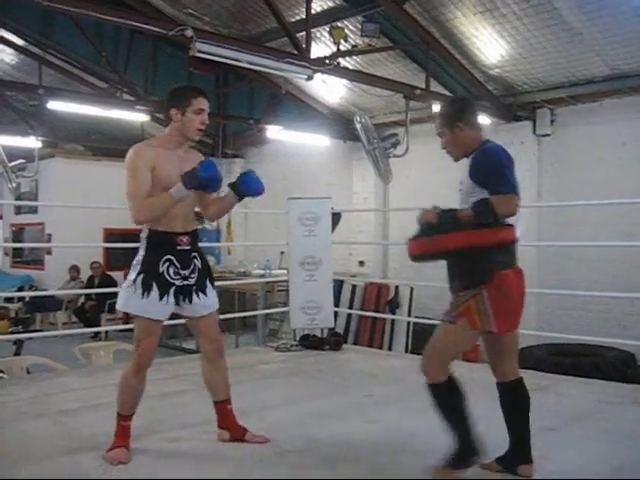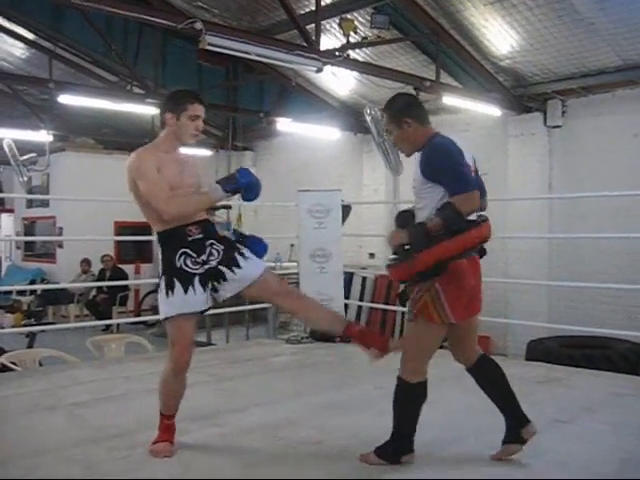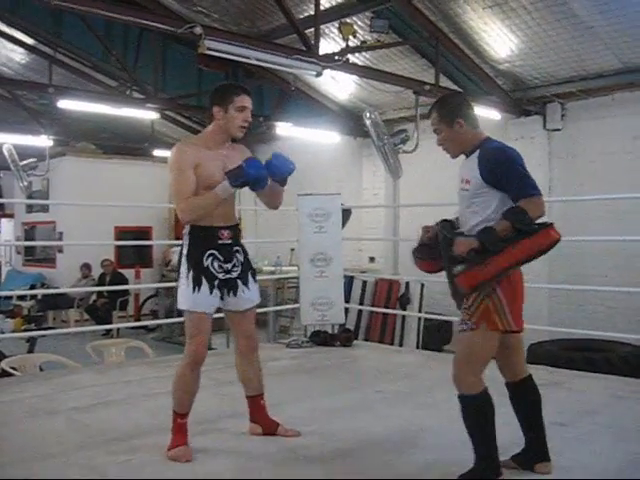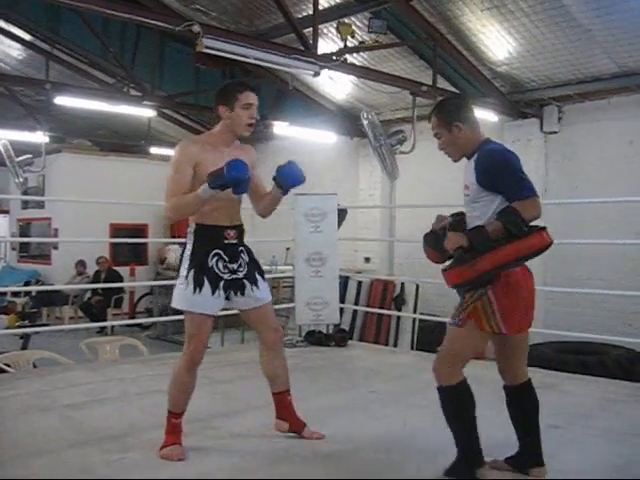
dt=0.5s
person 1, frame 1
left shoulder: (488, 156)
right shoulder: (490, 158)
left elbow: (507, 205)
left wrist: (445, 218)
right wrist: (451, 223)
left hip: (486, 282)
right hip: (499, 277)
left knee: (433, 364)
right knee: (505, 370)
person 1, frame 2
left shoulder: (438, 151)
right shoulder: (448, 151)
left elbow: (468, 201)
right elbow: (471, 204)
left wrist: (411, 235)
right wrist: (421, 218)
left hip: (442, 271)
right hip: (462, 265)
left knee: (411, 363)
right knee: (467, 352)
left ankle: (398, 447)
right ankle: (518, 426)
person 1, frame 3
left shoulder: (497, 155)
right shoulder: (474, 160)
left elbow: (534, 206)
left wrist: (481, 242)
left hip: (492, 280)
right hip: (487, 279)
left knee: (466, 376)
right knee: (513, 369)
person 1, frame 4
left shoulder: (492, 156)
right shoulder: (486, 159)
left elbow: (530, 208)
left wrist: (471, 238)
left hip: (496, 280)
right hip: (512, 276)
left knee: (446, 366)
right knee: (512, 372)
person 2, frame 1
left shoulder: (195, 159)
right shoulder: (142, 154)
left elbow: (211, 211)
right elbow: (141, 213)
left wrist: (236, 192)
right wrist: (183, 186)
left hip: (192, 256)
right hip: (157, 257)
left knee: (213, 347)
right knee: (143, 357)
left ankle: (227, 424)
right ankle: (121, 436)
person 2, frame 2
left shoulder: (182, 162)
right shoulder: (142, 160)
right elbow: (167, 209)
right wrist: (224, 188)
left hip: (214, 246)
right hip: (178, 255)
left knee: (290, 298)
right knee: (180, 355)
left ankle: (370, 340)
right ankle: (166, 431)
person 2, frame 3
left shoulder: (244, 154)
right shoulder: (186, 152)
left elbow: (273, 204)
right elbow: (185, 212)
left wrist: (277, 178)
right wrist: (229, 184)
left hip: (234, 250)
right hip: (201, 252)
left knee: (248, 342)
right knee: (196, 351)
left ankle: (259, 418)
right ankle: (179, 433)
person 2, frame 4
left shoulder: (247, 154)
right shoulder: (190, 151)
left elbow: (263, 209)
right elbow: (172, 211)
left wrist: (282, 186)
right wrist: (211, 186)
left hip: (238, 250)
right hip: (205, 251)
left knee: (273, 336)
right knee: (195, 350)
left ankle: (286, 416)
right ankle: (172, 432)
